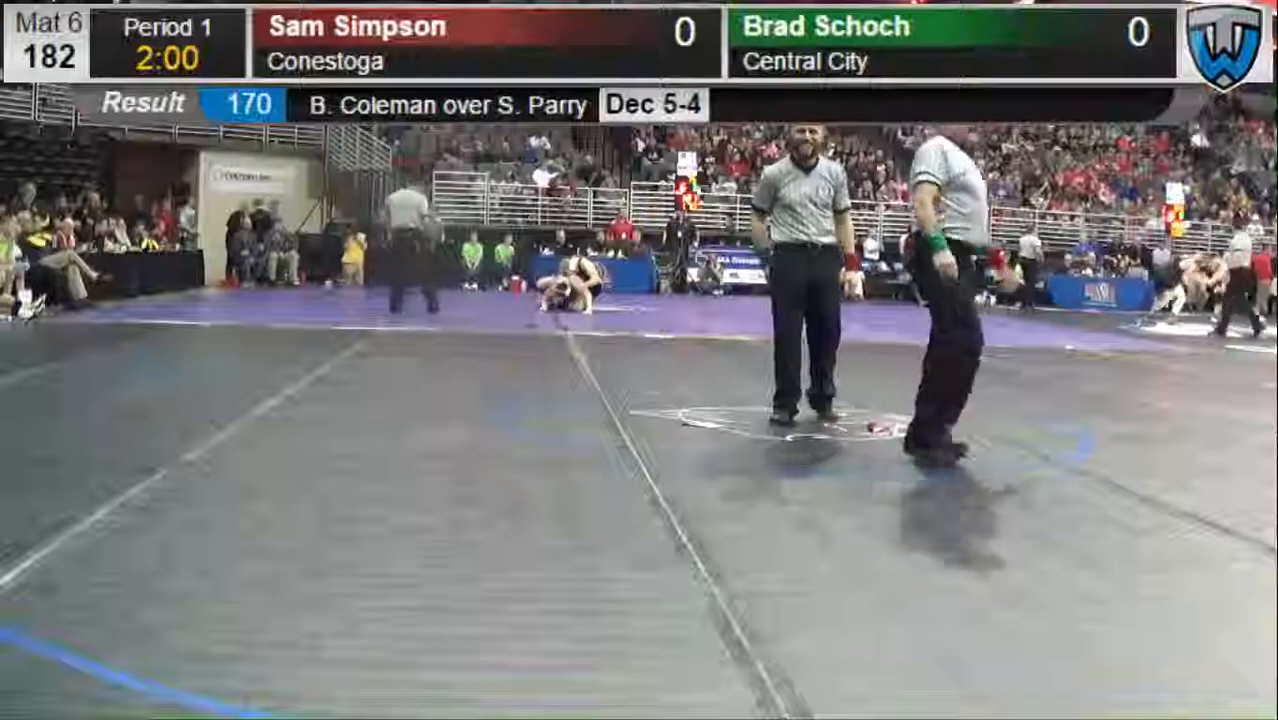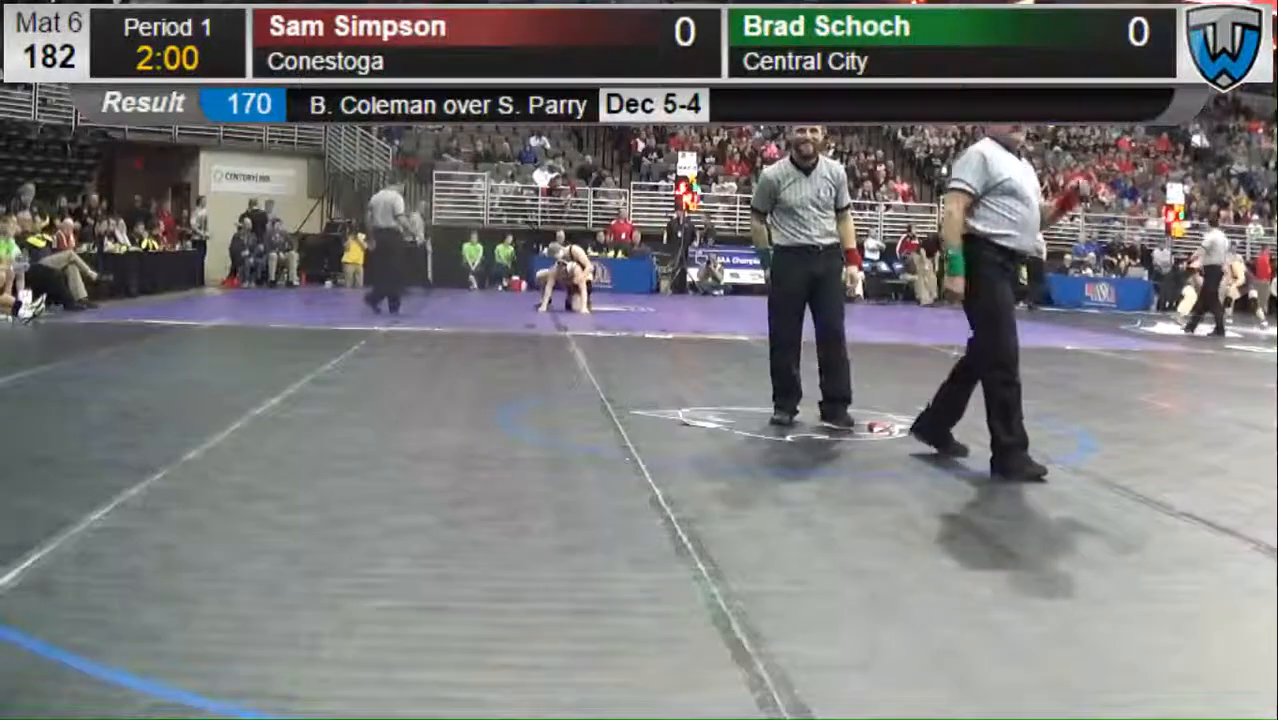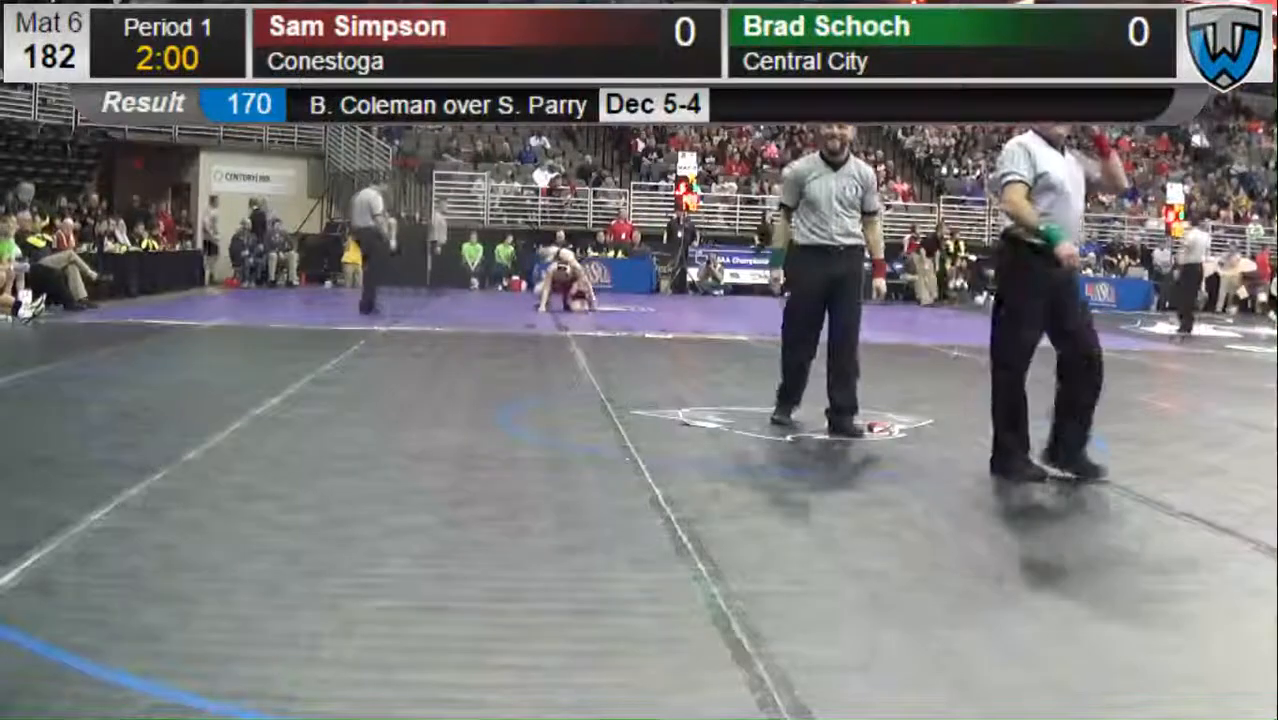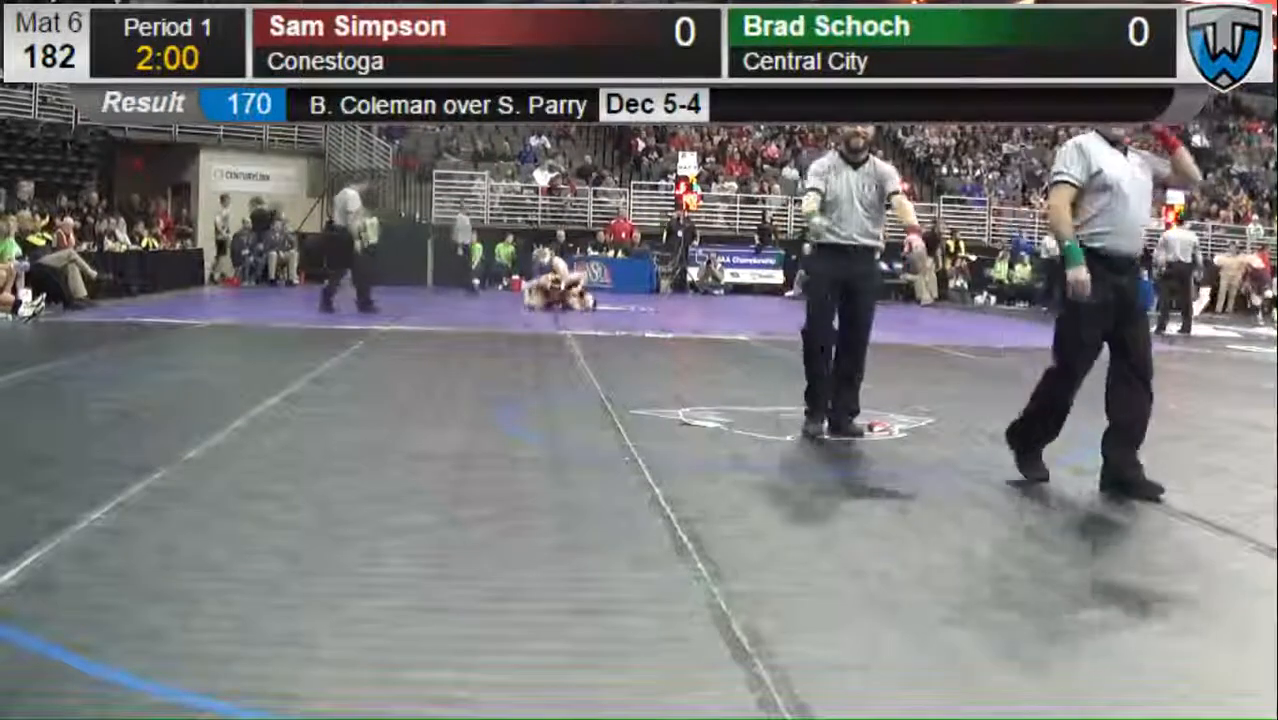
dt=0.4s
person 1, frame 1
left shoulder: (960, 158)
right shoulder: (937, 150)
right elbow: (923, 202)
right wrist: (938, 248)
left hip: (956, 259)
right hip: (940, 259)
left knee: (948, 343)
right knee: (965, 342)
left ankle: (927, 432)
right ankle: (932, 431)
person 1, frame 2
left shoulder: (1023, 166)
right shoulder: (980, 155)
left elbow: (1039, 217)
right elbow: (954, 211)
left wrist: (1069, 199)
right wrist: (955, 268)
left hip: (1011, 266)
right hip: (986, 264)
left knee: (986, 355)
right knee: (1001, 359)
left ankle: (935, 423)
right ankle: (1009, 453)
person 1, frame 3
left shoulder: (1073, 158)
right shoulder: (1023, 148)
left elbow: (1118, 185)
right elbow: (1013, 203)
left wrist: (1100, 140)
right wrist: (1055, 238)
left hip: (1062, 266)
right hip: (1025, 262)
left knee: (1085, 358)
right knee: (1013, 361)
left ankle: (1066, 448)
right ankle: (1010, 455)
person 1, frame 4
left shoulder: (1143, 160)
right shoulder: (1081, 148)
left elbow: (1191, 179)
right elbow: (1057, 206)
left wrist: (1166, 136)
right wrist: (1075, 260)
left hip: (1129, 272)
right hip: (1089, 269)
left knee: (1135, 373)
right knee: (1072, 365)
left ankle: (1121, 467)
right ankle: (1026, 439)
person 2, frame 1
left shoulder: (835, 173)
right shoulder: (774, 174)
left elbow: (843, 220)
right elbow: (758, 218)
right wrist: (766, 258)
left hip: (826, 258)
right hip: (788, 258)
left knee: (828, 333)
right knee: (787, 335)
left ankle: (821, 398)
right ankle: (785, 403)
person 2, frame 2
left shoulder: (835, 172)
right shoulder: (773, 175)
left elbow: (843, 217)
right elbow: (757, 219)
left wrist: (851, 260)
right wrist: (767, 260)
left hip: (827, 259)
right hip: (789, 259)
left knee: (833, 334)
right knee: (784, 337)
left ankle: (835, 406)
right ankle: (784, 404)
person 2, frame 3
left shoulder: (864, 173)
right shoulder: (800, 170)
left elbow: (871, 224)
right elbow: (785, 217)
left wrist: (879, 270)
right wrist: (777, 262)
left hip: (848, 261)
right hip: (808, 258)
left knee: (845, 341)
right knee: (798, 334)
left ankle: (841, 415)
right ankle: (787, 401)
person 2, frame 4
left shoulder: (882, 171)
right shoulder: (823, 166)
left elbow: (899, 200)
right elbow: (811, 197)
left wrist: (913, 232)
right wrist: (813, 218)
left hip: (864, 262)
right hip: (826, 258)
left knee: (854, 342)
right knee: (818, 336)
left ankle: (843, 414)
right ankle: (817, 410)
